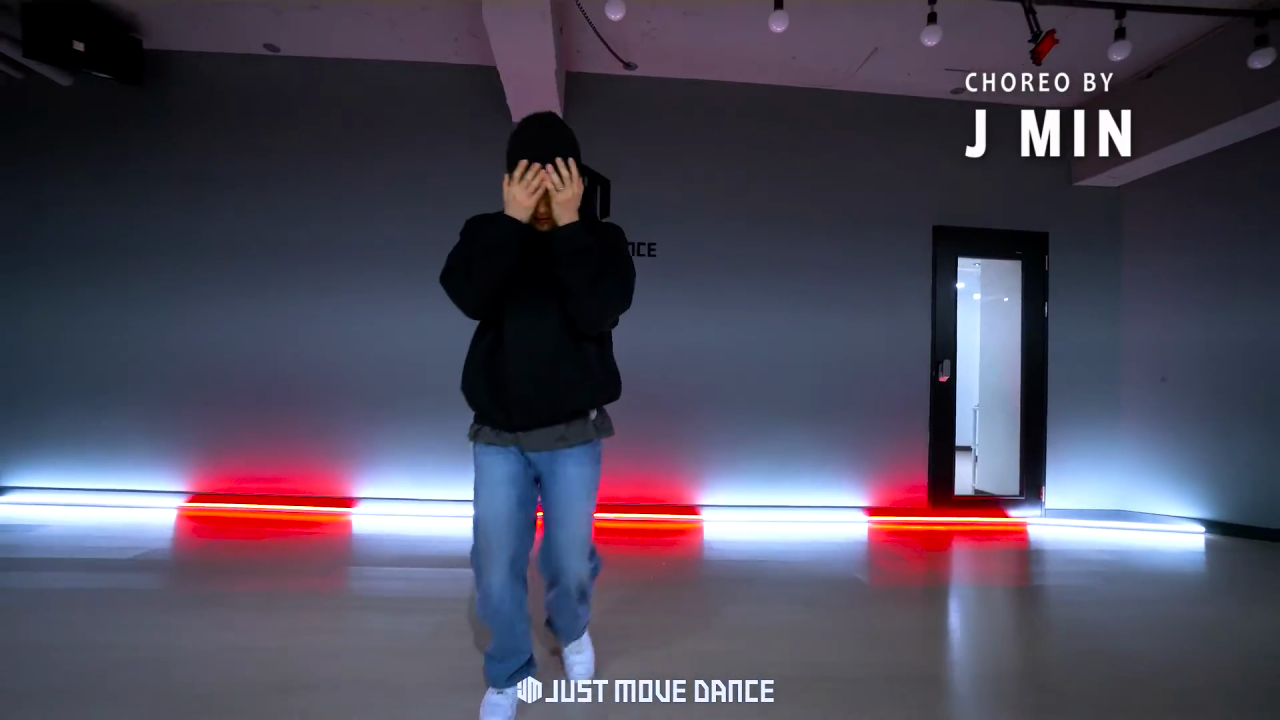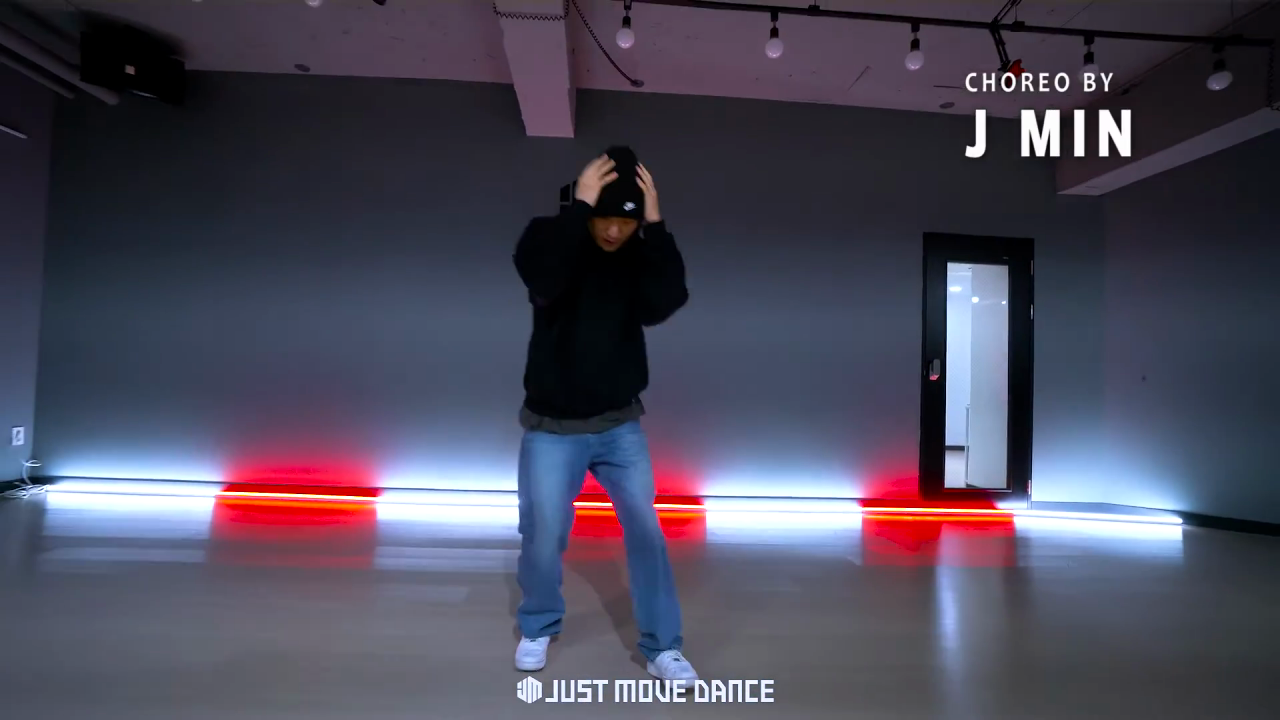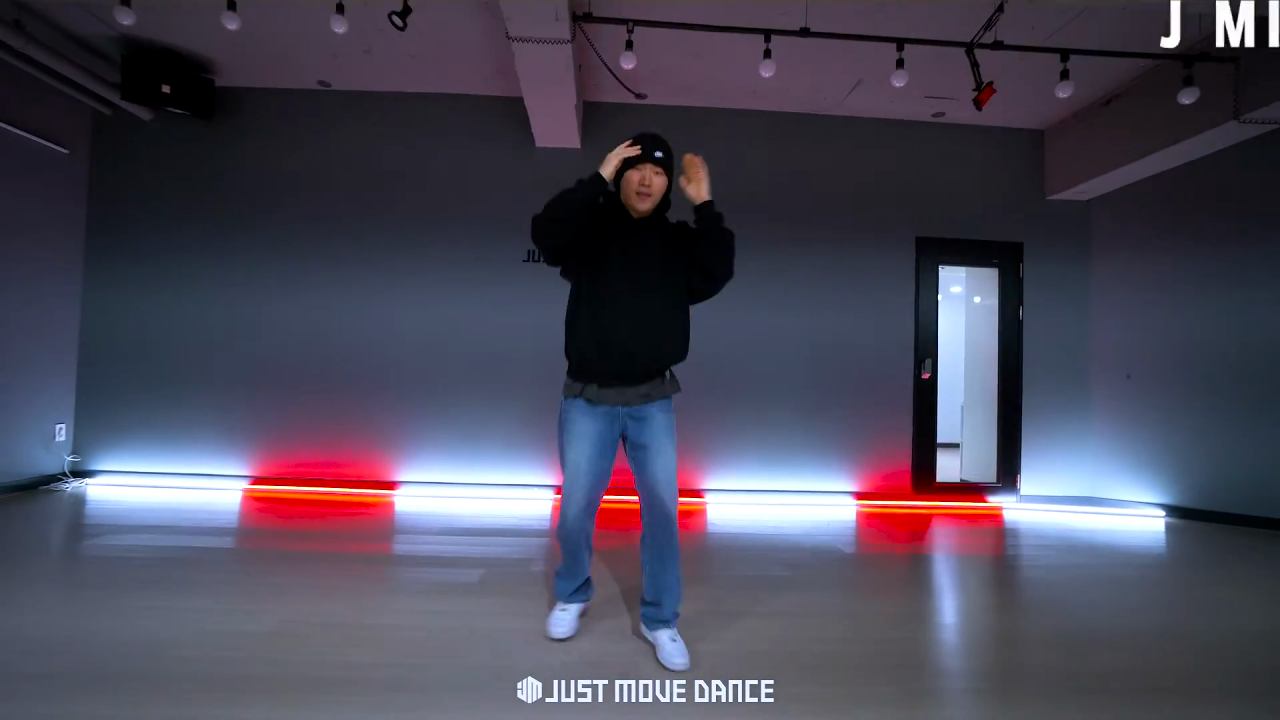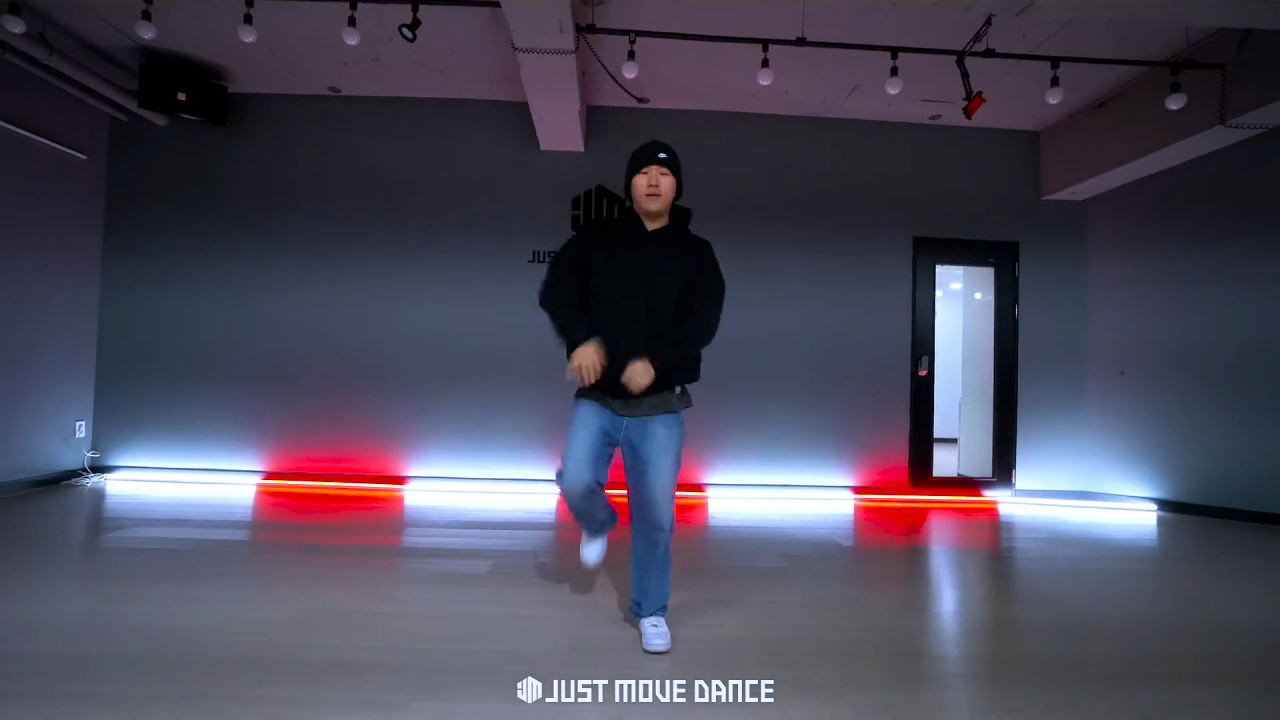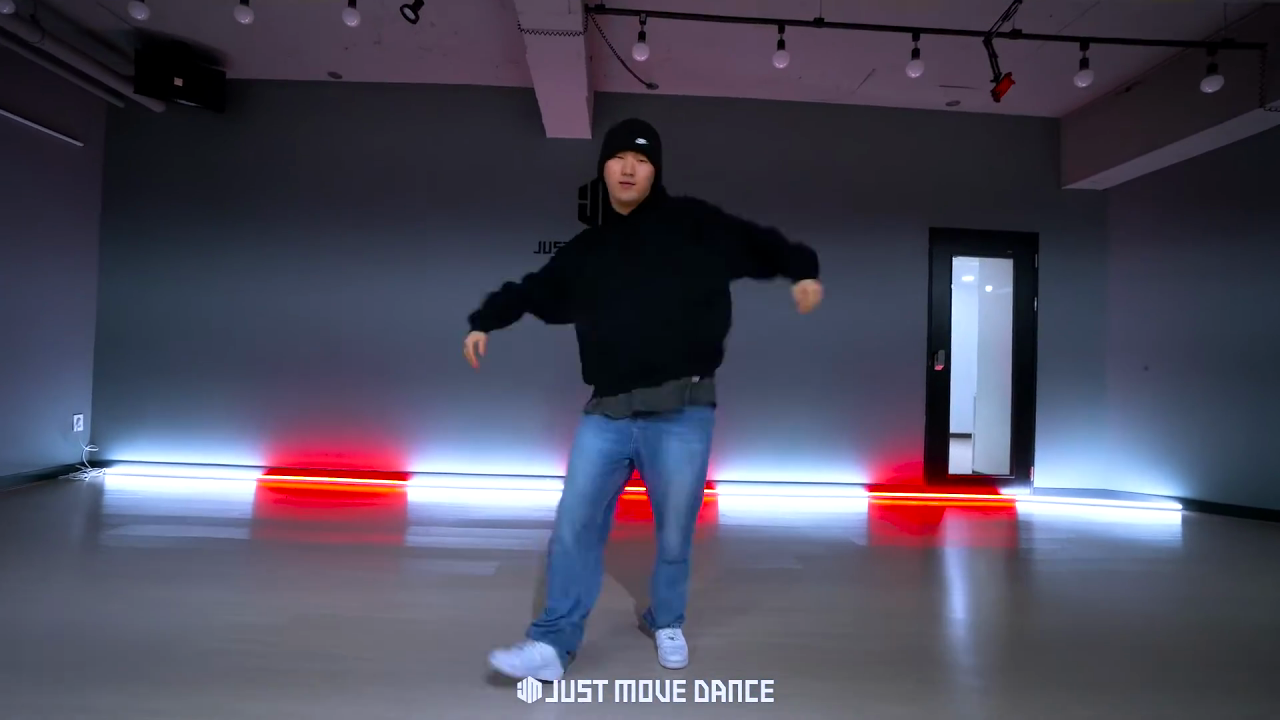
dt=0.4s
person 1, frame 1
left shoulder: (601, 241)
right shoulder: (486, 235)
left elbow: (595, 313)
right elbow: (469, 297)
left wrist: (571, 225)
right wrist: (510, 220)
left hip: (574, 436)
right hip: (498, 438)
left knee: (568, 563)
right knee: (497, 563)
left ankle: (571, 632)
person 1, frame 2
left shoulder: (641, 257)
right shoulder: (550, 238)
left elbow: (664, 302)
right elbow: (545, 282)
left wrist: (656, 224)
right wrist: (580, 206)
left hip: (620, 424)
right hip: (551, 425)
left knee: (646, 534)
right knee: (545, 537)
left ankle: (662, 648)
right ankle: (537, 627)
person 1, frame 3
left shoulder: (678, 241)
right shoulder: (589, 230)
left elbow: (715, 274)
right elbow: (546, 234)
left wrist: (706, 207)
right wrist: (597, 180)
left hip: (652, 399)
right hip: (587, 398)
left knee: (662, 511)
right knee: (578, 505)
left ankle: (662, 622)
right ankle: (571, 593)
person 1, frame 4
left shoulder: (695, 253)
right shoulder: (595, 241)
left elbow: (700, 323)
right elbow: (557, 292)
left wrist: (653, 360)
right wrist: (581, 340)
left hip: (659, 405)
right hip: (597, 399)
left knee: (657, 512)
right knee: (577, 484)
left ankle: (650, 610)
right ankle: (600, 516)
person 1, frame 5
left shoulder: (692, 221)
right shoulder: (587, 248)
left elbow: (757, 245)
right elbow: (534, 291)
left wrist: (801, 269)
right wrist: (485, 319)
left hip: (684, 411)
right hip: (609, 413)
left knee: (675, 533)
right knee: (575, 524)
left ankle: (667, 624)
right ankle: (548, 646)
